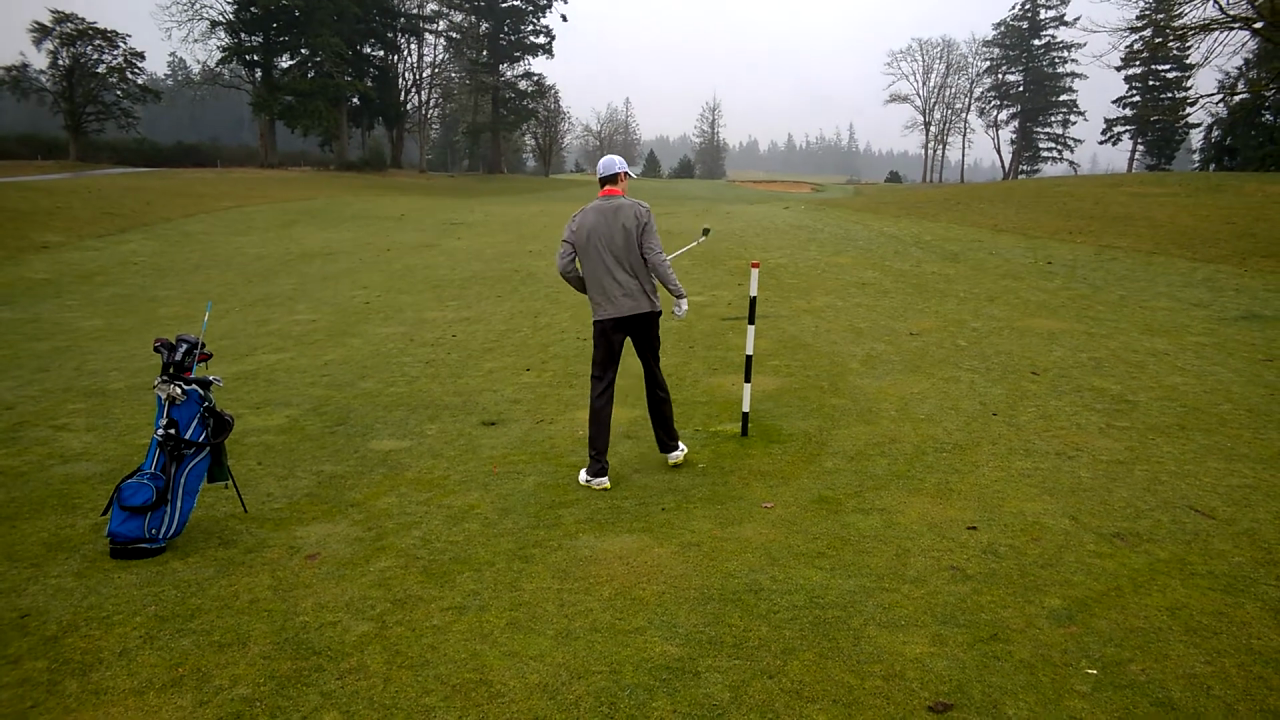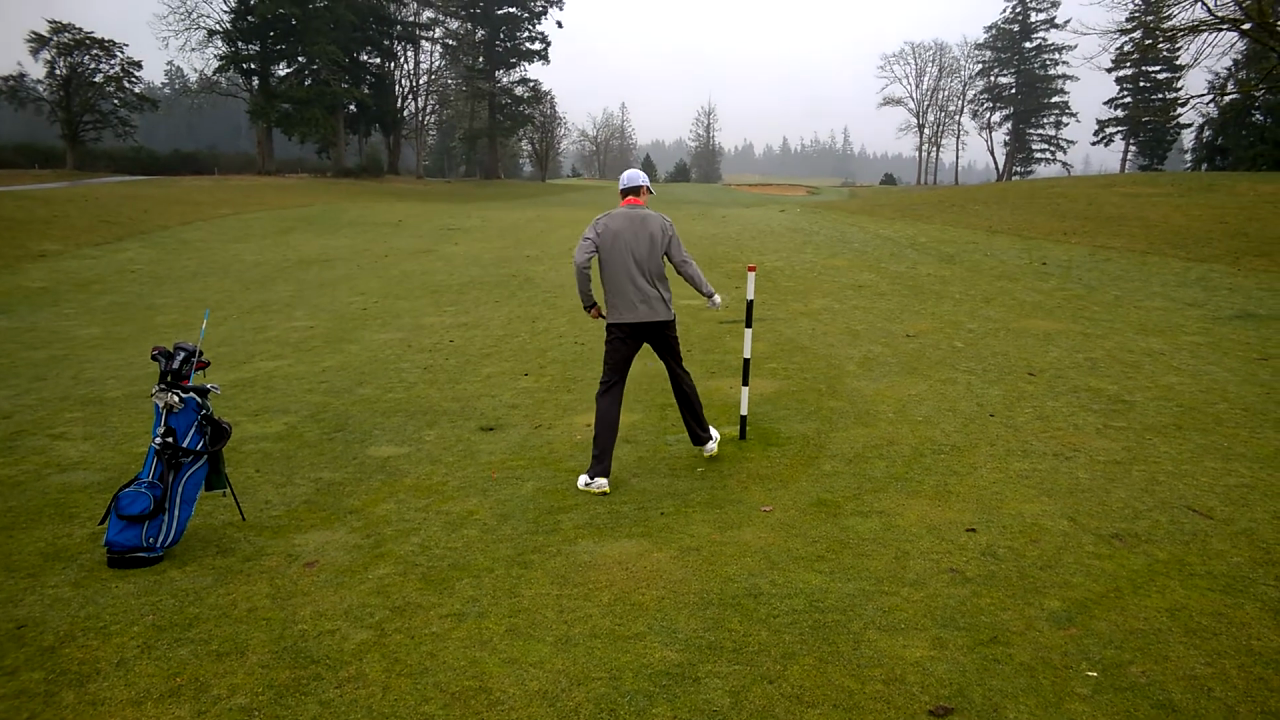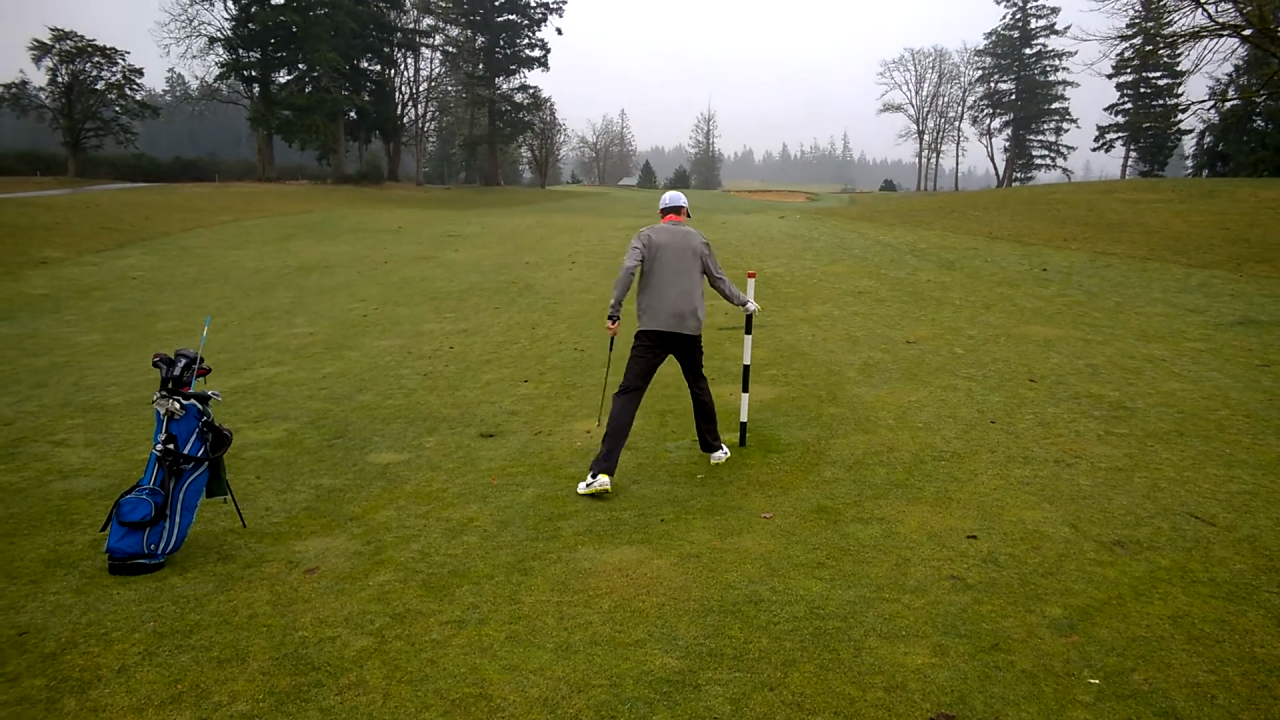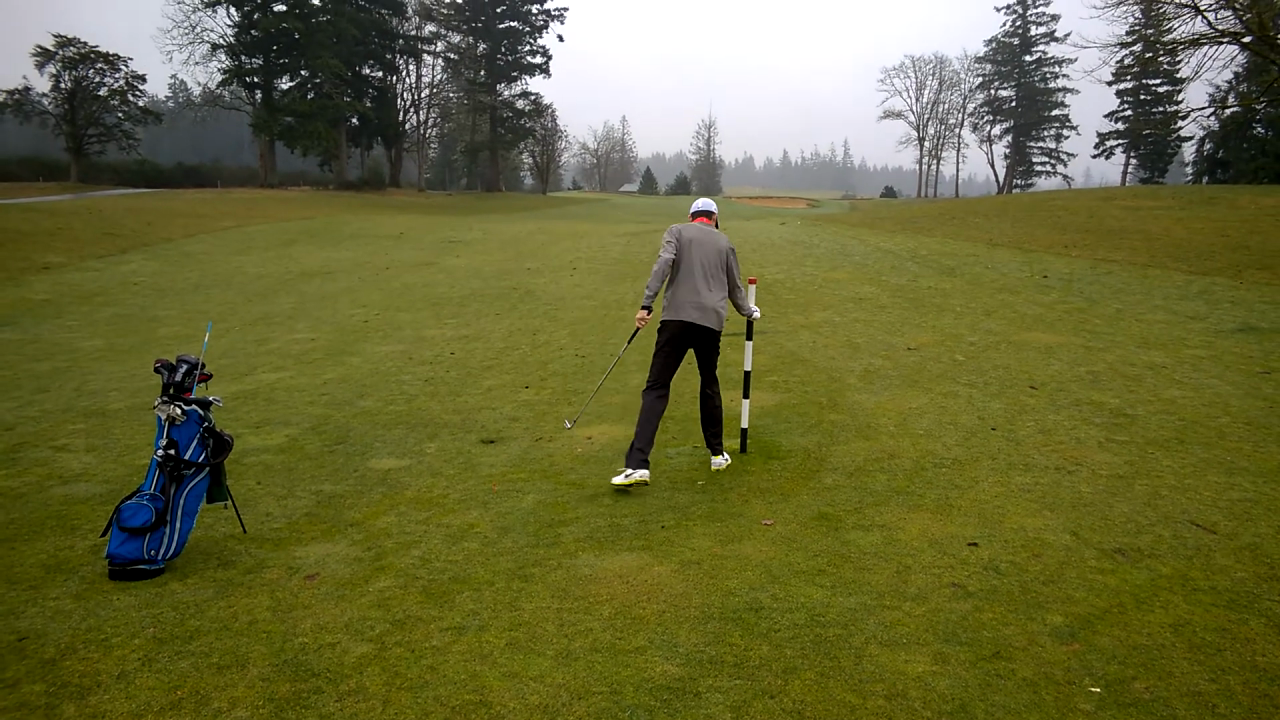
dt=0.2s
person 1, frame 1
left shoulder: (581, 218)
right shoulder: (638, 210)
left elbow: (565, 267)
right elbow: (655, 257)
right wrist: (679, 294)
left hip: (606, 313)
right hip: (643, 307)
left knee: (601, 388)
right knee: (653, 374)
left ankle: (597, 471)
right ankle: (670, 447)
person 1, frame 2
left shoulder: (603, 223)
right shoulder: (660, 222)
left elbow: (581, 262)
right elbow: (684, 264)
left wrist: (589, 303)
right wrist: (710, 294)
left hip: (621, 319)
right hip: (660, 316)
left knee: (610, 392)
right knee: (678, 374)
left ankle: (598, 474)
right ankle: (704, 438)
person 1, frame 3
left shoulder: (647, 234)
right shoulder: (698, 239)
left elbow: (628, 268)
right elbow: (719, 280)
left wrist: (613, 312)
right wrist: (744, 302)
left hip: (653, 328)
right hip: (689, 328)
left knee: (627, 395)
right knee: (698, 383)
left ankle: (602, 472)
right ankle: (714, 447)
person 1, frame 4
left shoulder: (677, 231)
right shoulder: (724, 242)
left elbow: (664, 263)
right elbow: (735, 288)
left wrist: (646, 305)
right wrist: (748, 311)
left hip: (677, 320)
right hip: (711, 323)
left knee: (656, 390)
right knee: (709, 385)
left ankle: (637, 465)
right ankle: (716, 453)
